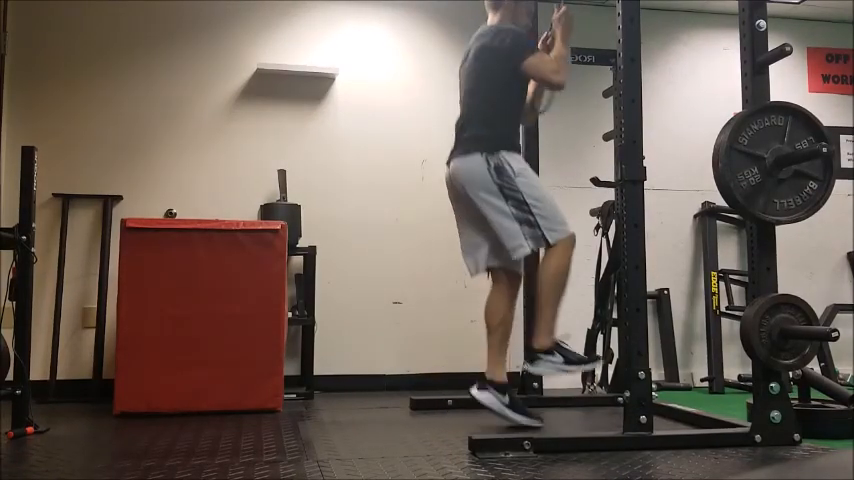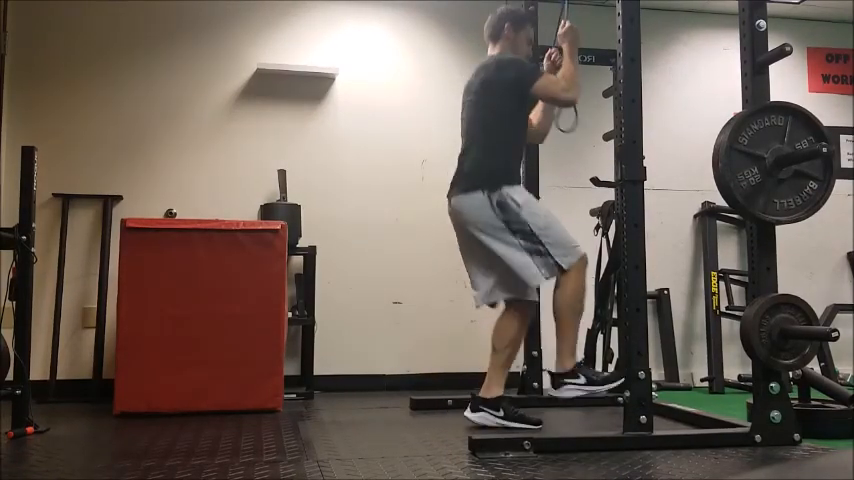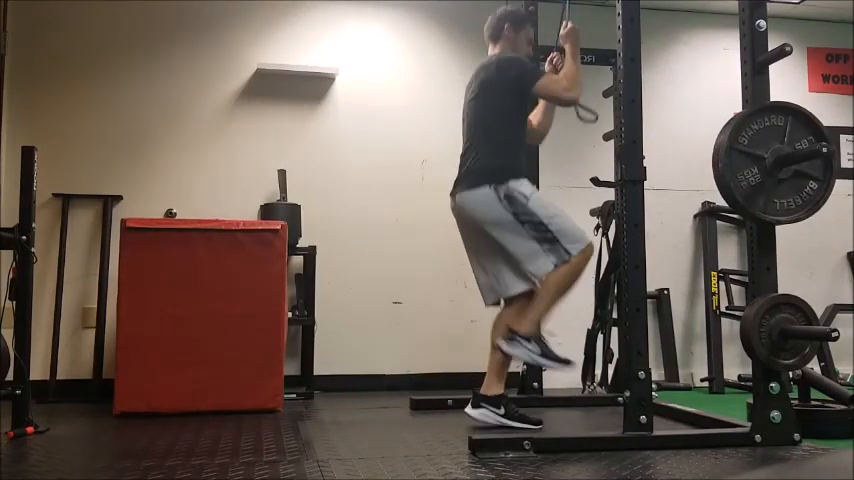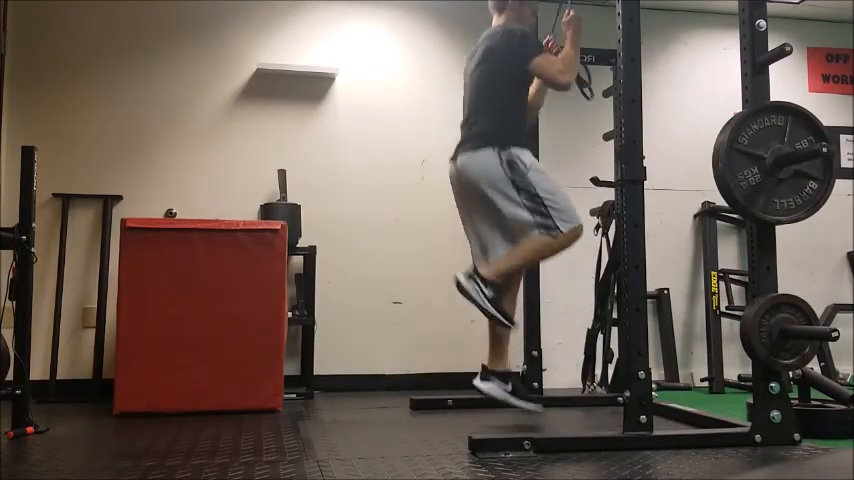
dt=0.1s
person 1, frame 1
left shoulder: (481, 46)
right shoulder: (507, 35)
left elbow: (523, 112)
right elbow: (557, 77)
left wrist: (536, 68)
left hip: (467, 164)
right hip: (490, 159)
left knee: (508, 273)
right knee: (559, 240)
left ankle: (493, 381)
right ankle: (544, 346)
person 1, frame 2
left shoulder: (482, 79)
right shoulder: (507, 67)
left elbow: (533, 133)
right elbow: (568, 95)
left wrist: (546, 89)
right wrist: (569, 49)
left hip: (469, 198)
right hip: (491, 193)
left knee: (520, 300)
right knee: (571, 263)
left ankle: (488, 399)
right ankle: (567, 370)
person 1, frame 3
left shoulder: (486, 78)
right shoulder: (510, 65)
left elbow: (533, 133)
right elbow: (569, 94)
left wrist: (546, 87)
right wrist: (571, 49)
left hip: (471, 194)
right hip: (495, 189)
left knee: (519, 295)
right knee: (577, 249)
left ankle: (490, 397)
right ankle: (525, 334)
person 1, frame 4
left shoulder: (483, 49)
right shoulder: (514, 35)
left elbow: (525, 110)
right elbow: (563, 78)
left wrist: (540, 64)
right wrist: (572, 34)
left hip: (468, 161)
right hip: (495, 155)
left knee: (511, 267)
right knee: (566, 228)
left ankle: (495, 370)
right ankle: (484, 273)
